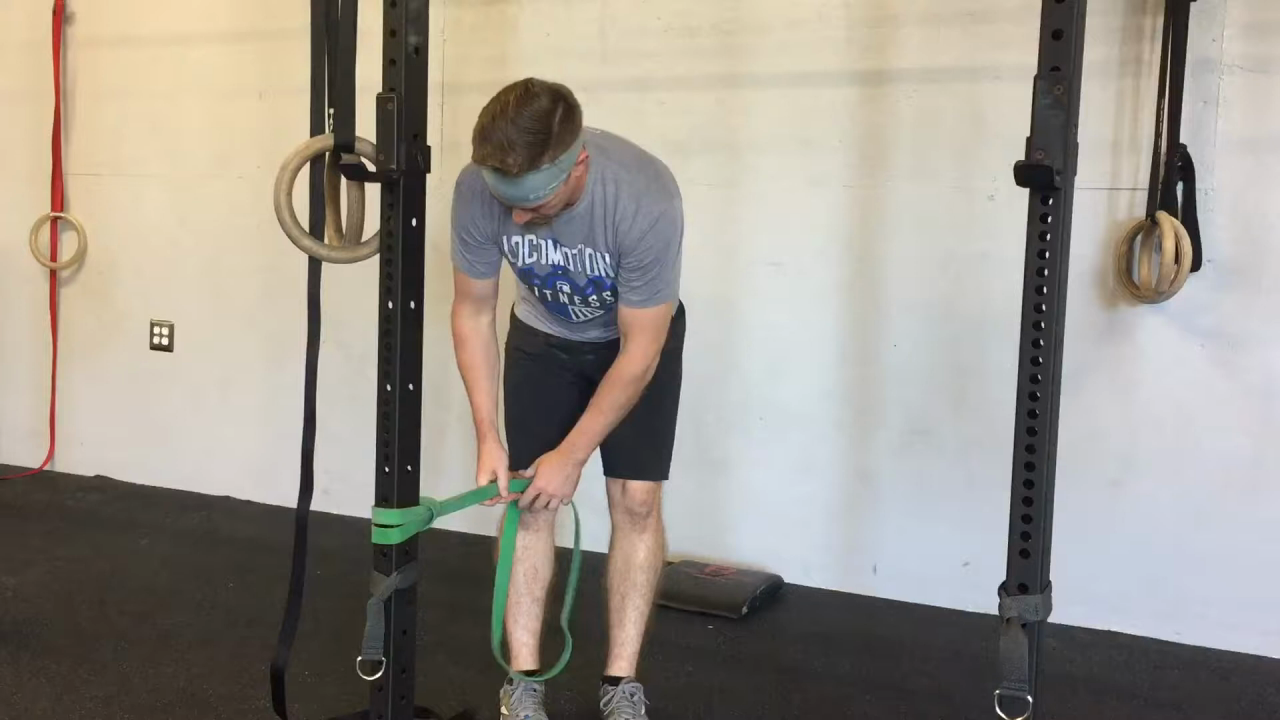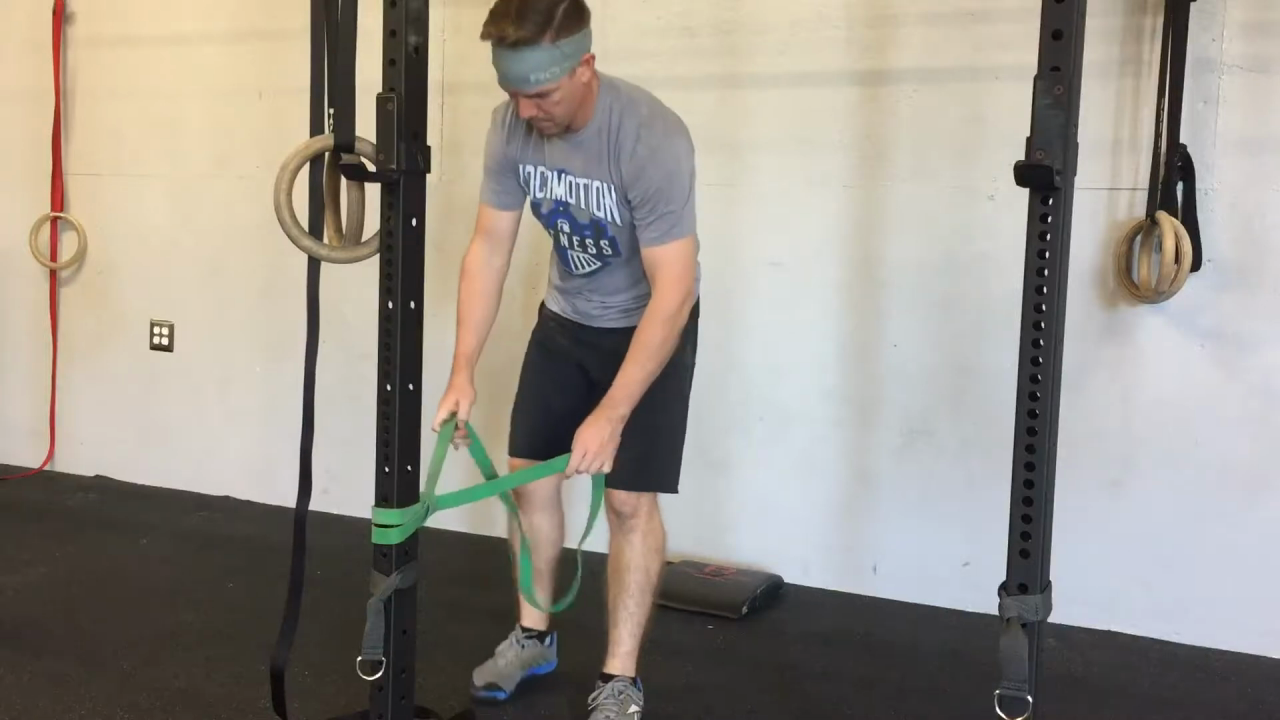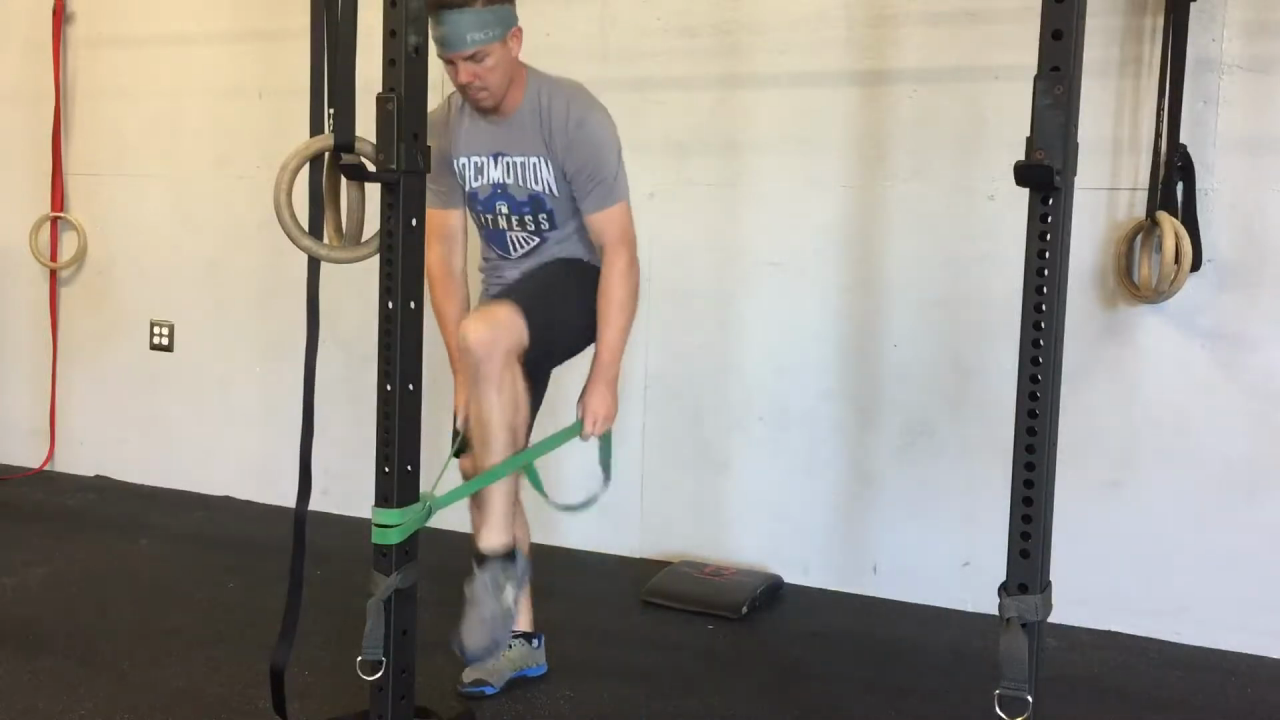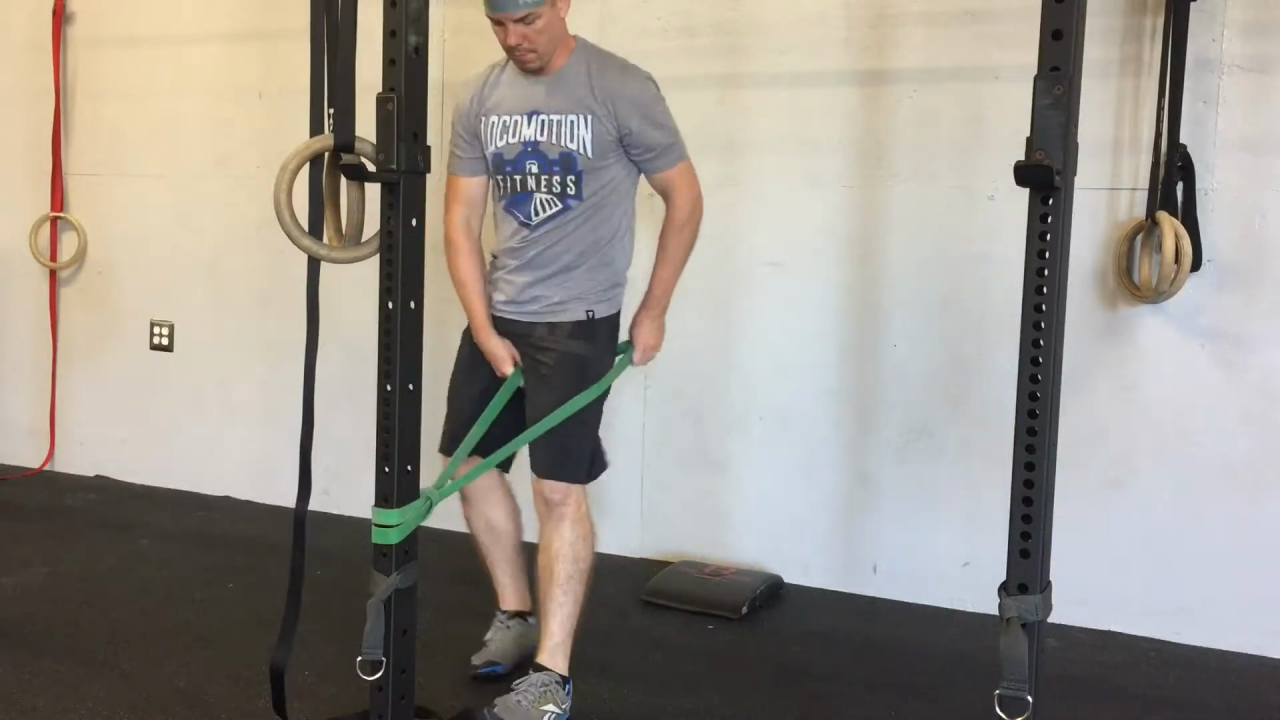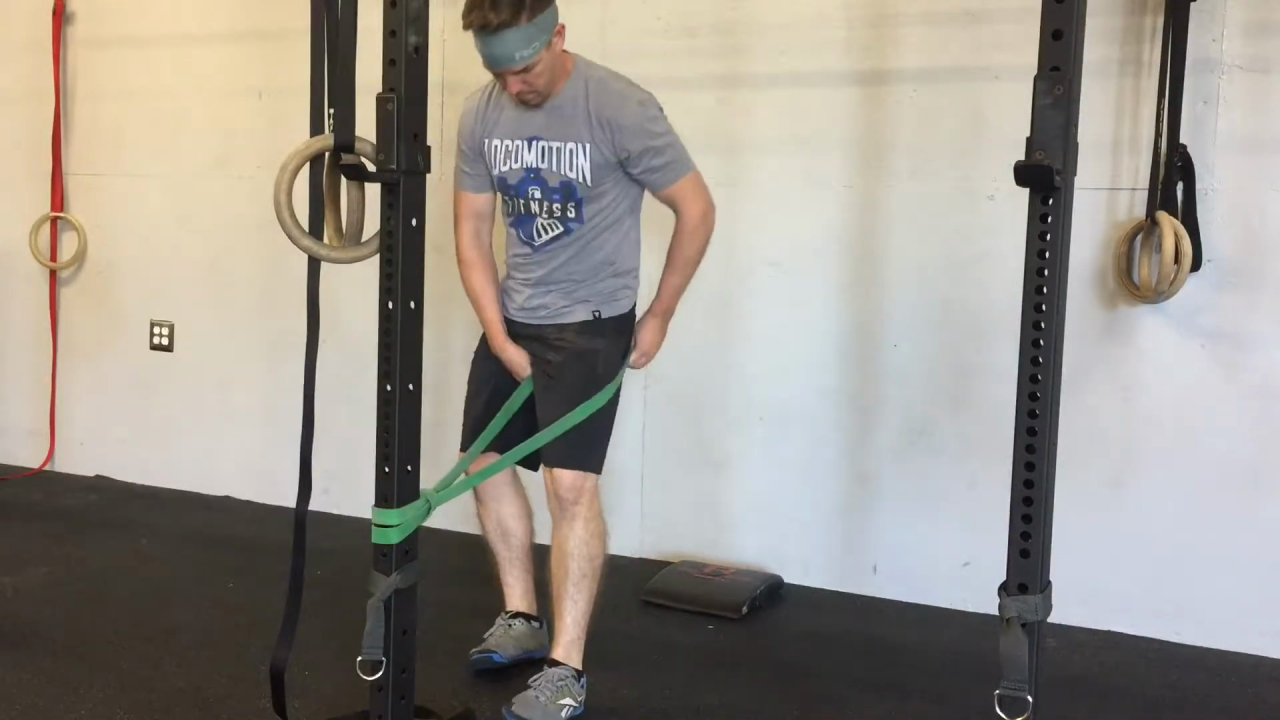
dt=1s
person 1, frame 1
left shoulder: (645, 198)
right shoulder: (478, 189)
left elbow: (639, 352)
right elbow: (473, 311)
left wrist: (571, 454)
right wrist: (489, 438)
left hip: (635, 335)
right hip: (542, 335)
left knee: (635, 498)
right knee: (525, 499)
person 1, frame 2
left shoulder: (652, 139)
right shoulder: (510, 129)
left elbow: (673, 294)
right elbow: (489, 248)
left wrist: (610, 415)
right wrist: (462, 372)
left hip: (646, 327)
right hip: (564, 319)
left knee: (629, 500)
right knee: (530, 476)
right ankle: (534, 636)
person 1, frame 3
left shoulder: (573, 117)
right shoulder: (444, 129)
left elbow: (618, 252)
right elbow: (442, 250)
left wrist: (605, 377)
right wrist: (455, 364)
left hip: (572, 278)
right hip: (504, 294)
left knee: (486, 334)
right knee: (479, 459)
left ankle: (500, 561)
right ankle: (521, 636)
person 1, frame 4
left shoulder: (622, 90)
right shoulder: (480, 98)
left elbow: (683, 200)
right elbow: (460, 221)
left wrist: (653, 309)
right wrist: (484, 329)
left hip: (578, 321)
right hip: (497, 315)
left knee: (559, 487)
right knee: (475, 468)
right ankle: (517, 617)
person 1, frame 5
left shoulder: (622, 109)
right shoulder: (479, 114)
left elbow: (696, 209)
right elbow: (471, 236)
left wrist: (658, 316)
right wrist: (500, 340)
left hip: (591, 324)
right hip: (512, 321)
left knee: (569, 484)
right knee: (486, 465)
right ankle: (522, 619)
